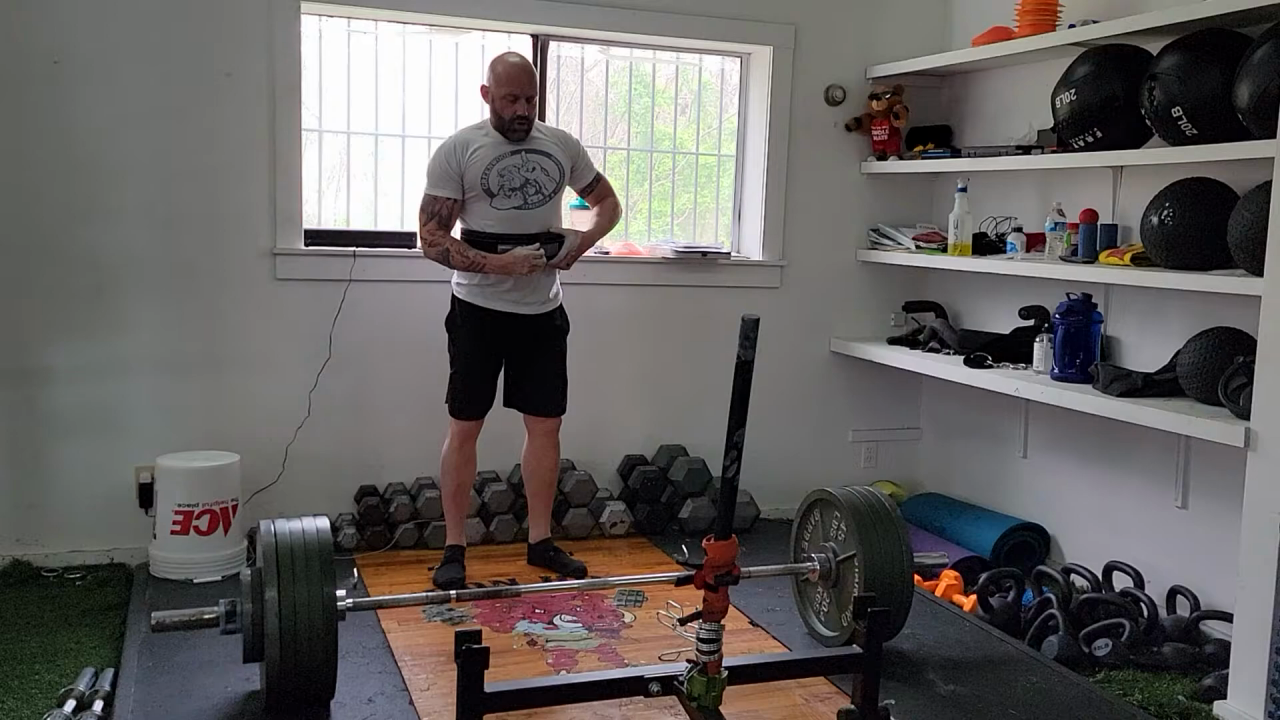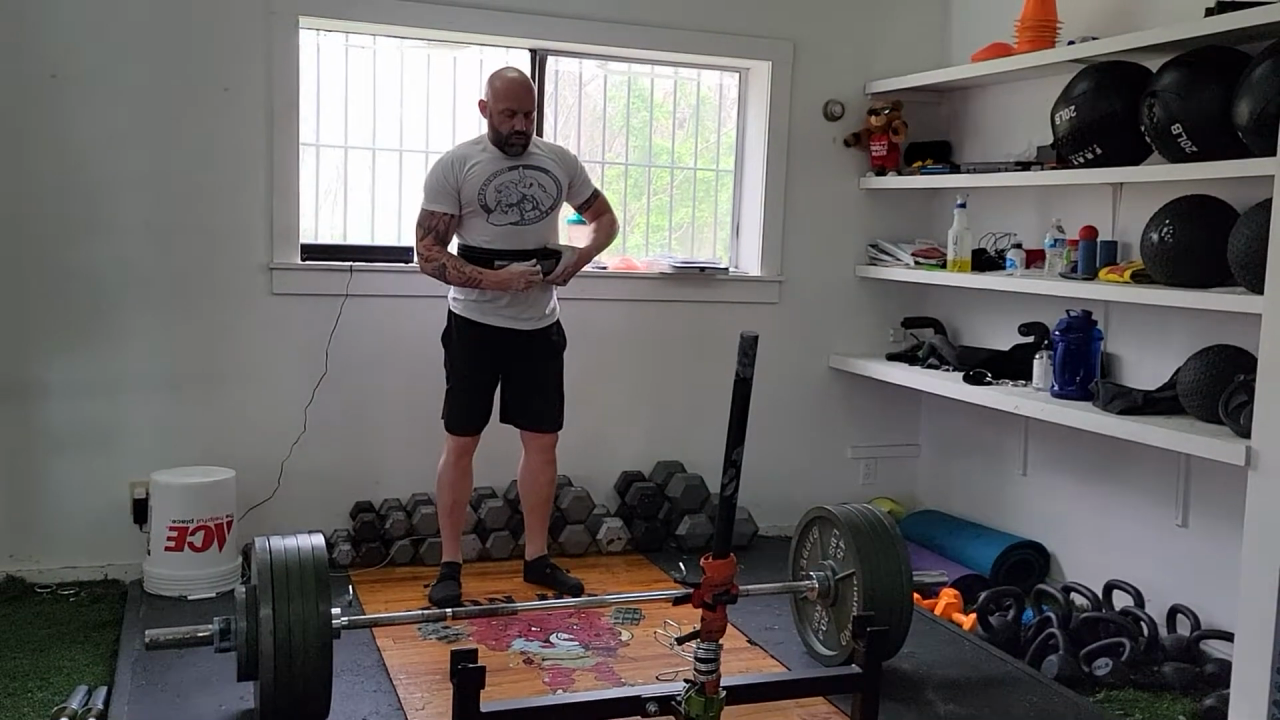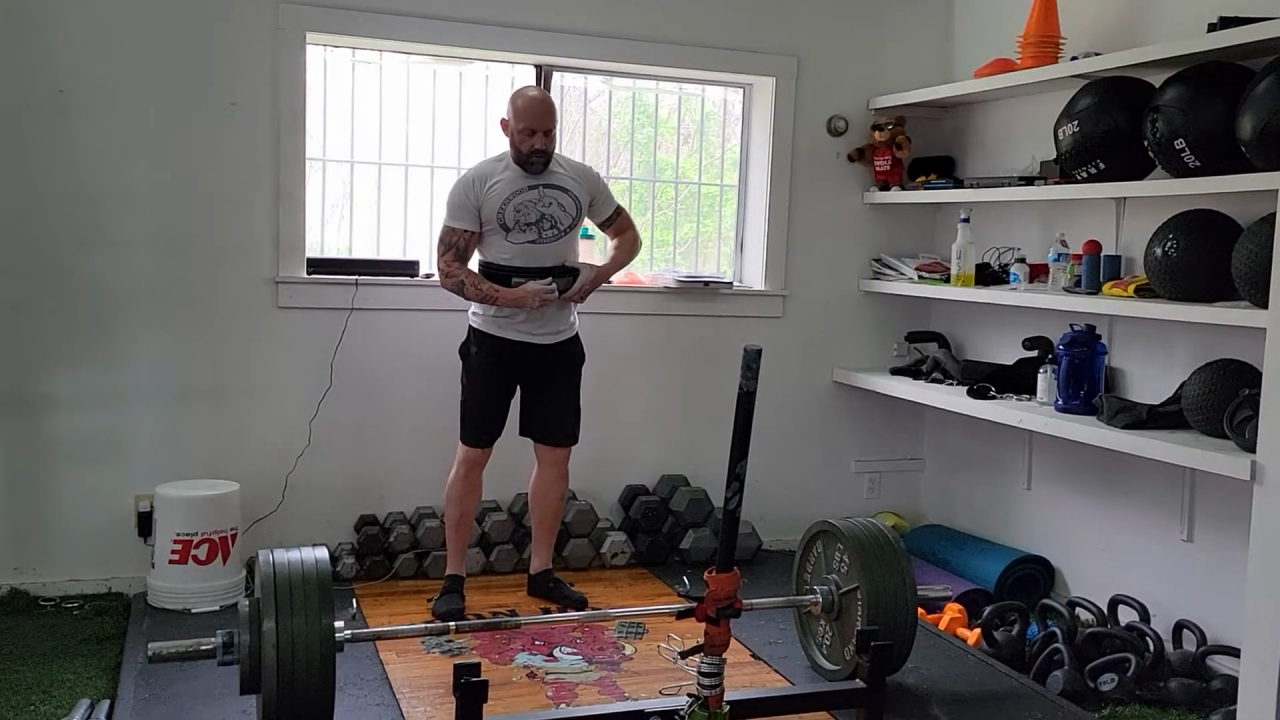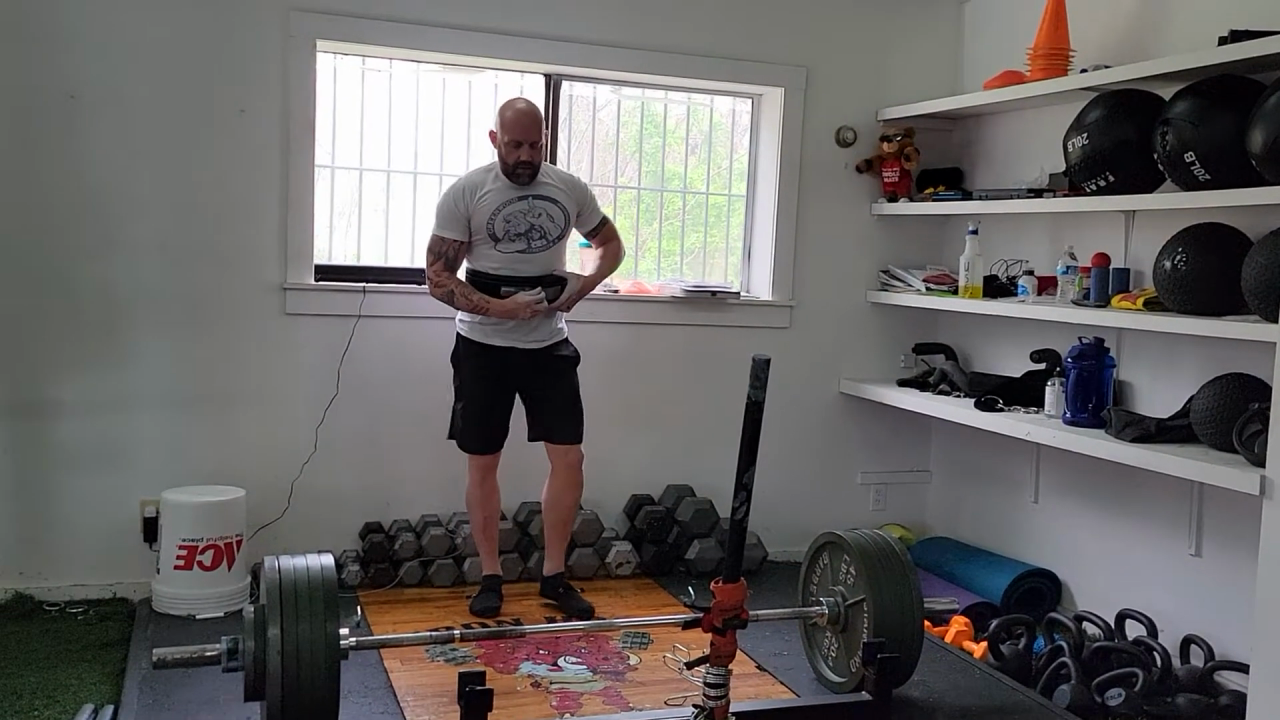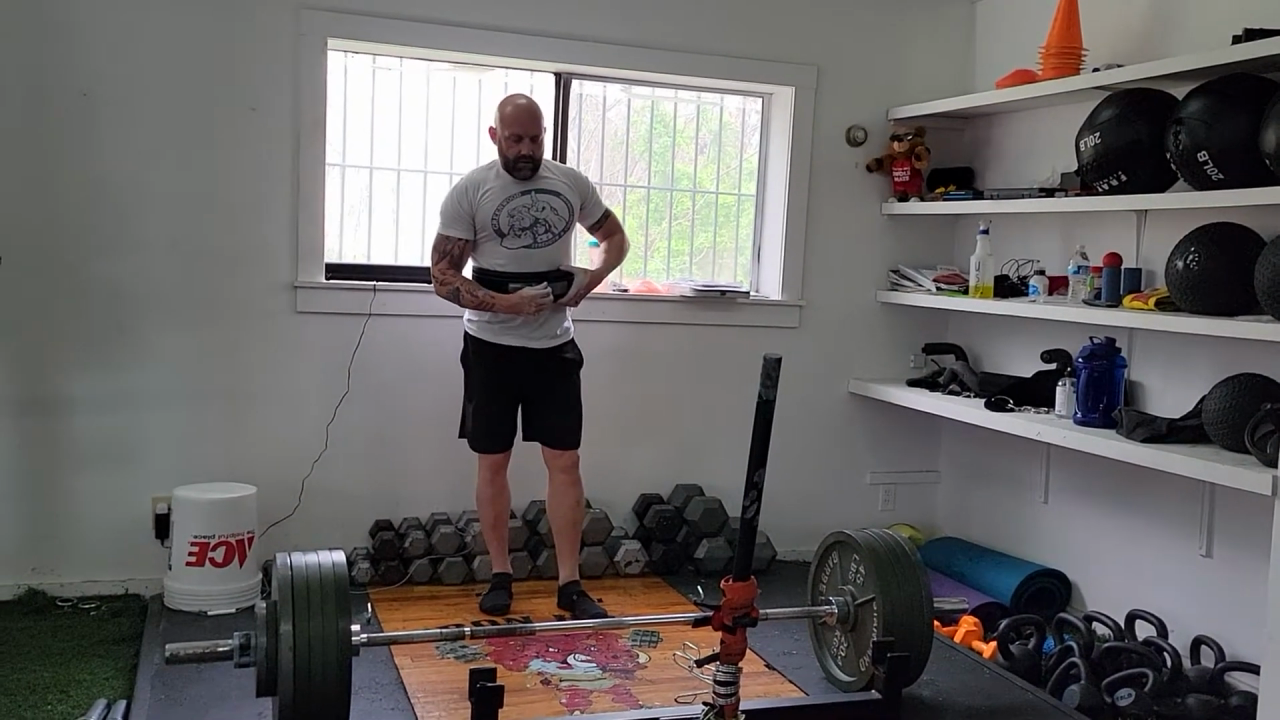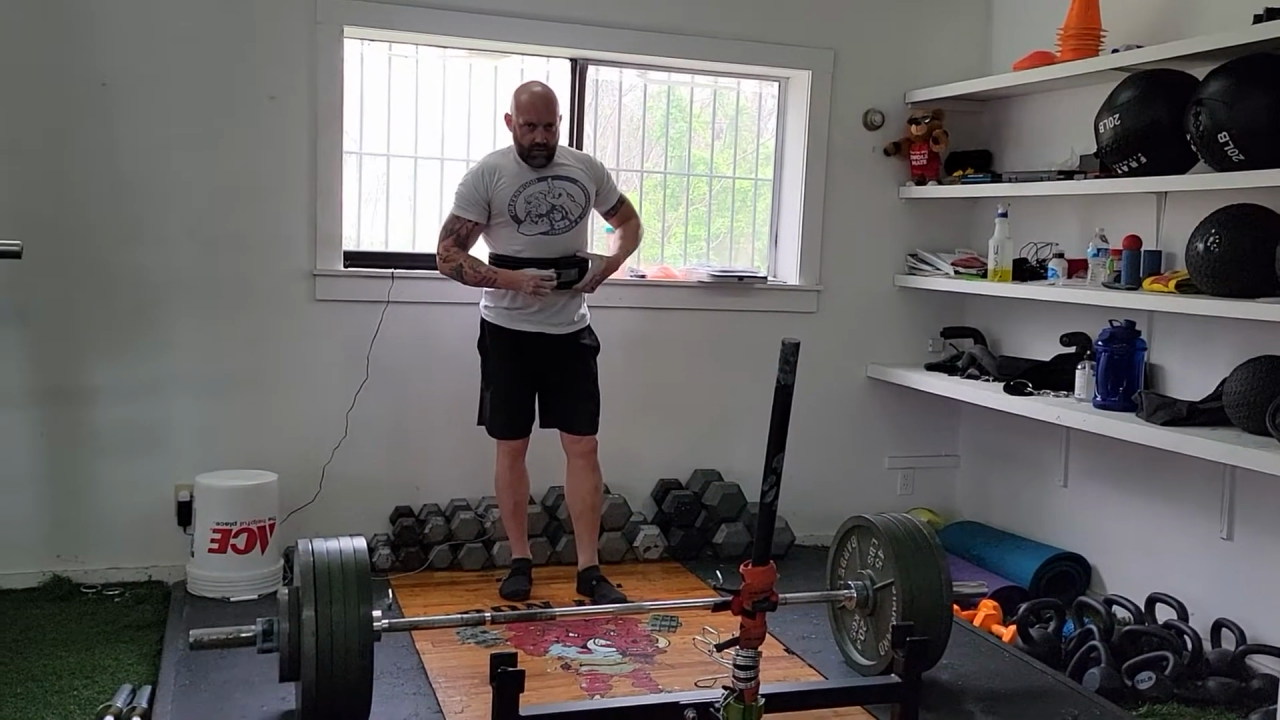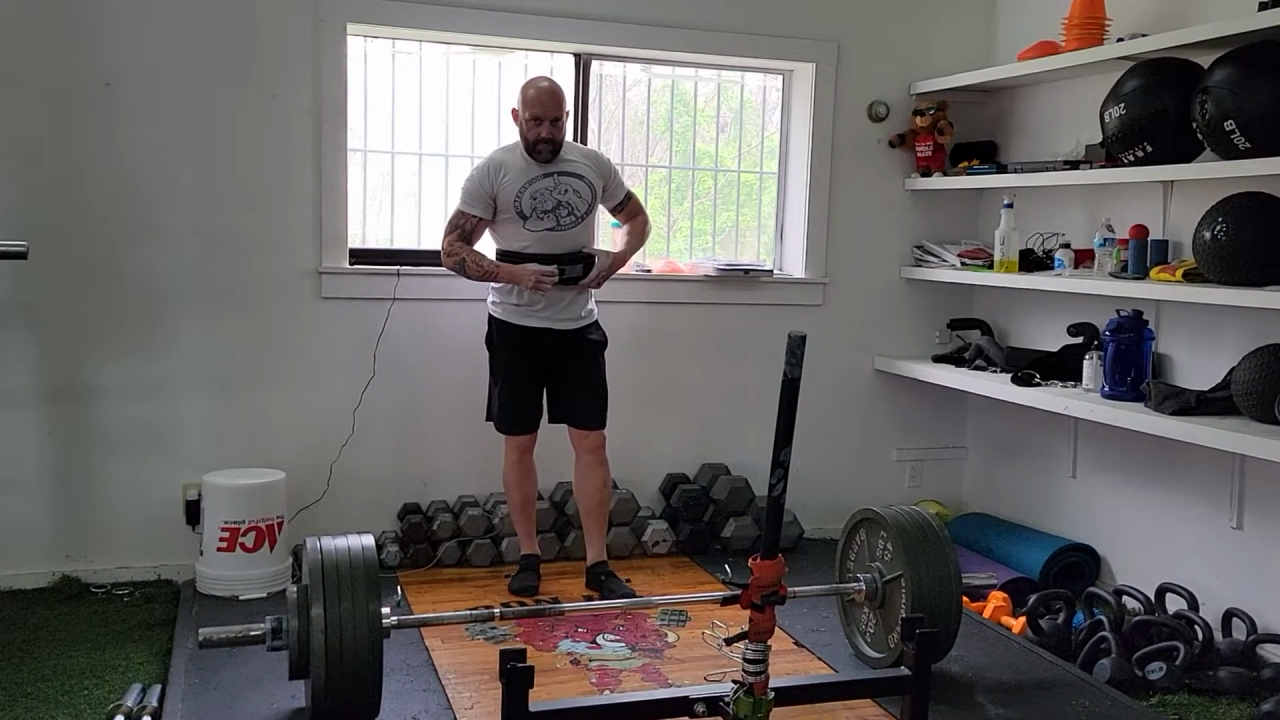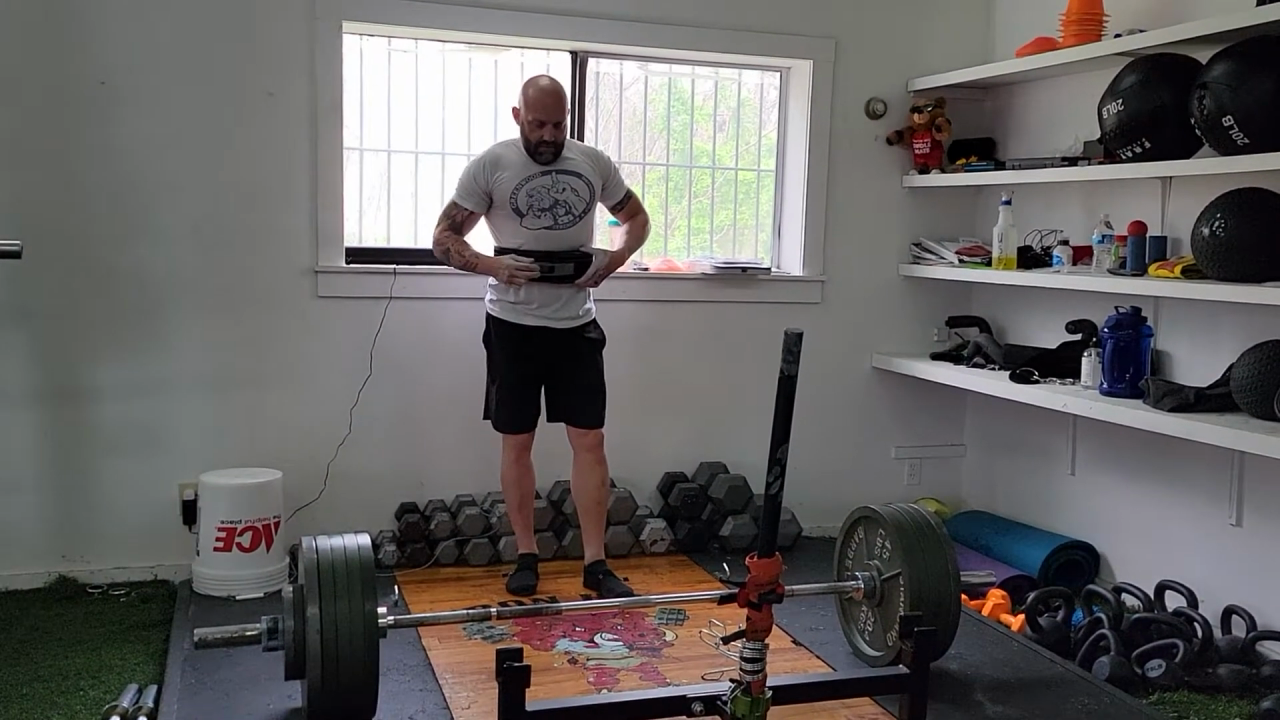
dt=0.7s
person 1, frame 1
left shoulder: (562, 146)
right shoulder: (457, 151)
left elbow: (609, 202)
right elbow: (432, 239)
left wrist: (583, 240)
right wrist: (498, 265)
left hip: (543, 311)
right hip: (479, 309)
left knee: (545, 425)
right knee: (465, 427)
left ankle: (541, 541)
right ankle: (454, 548)
person 1, frame 2
left shoulder: (560, 161)
right shoulder: (455, 165)
left elbow: (606, 217)
right elbow: (429, 253)
left wrist: (581, 256)
right wrist: (494, 280)
left hip: (540, 325)
right hip: (476, 325)
left knee: (542, 441)
right knee: (461, 443)
left ankle: (537, 558)
right ankle: (450, 564)
person 1, frame 3
left shoulder: (583, 179)
right shoulder: (477, 182)
left elbow: (628, 235)
right elbow: (449, 268)
left wrist: (598, 274)
right wrist: (509, 297)
left hip: (557, 340)
right hip: (493, 337)
left knee: (554, 455)
right knee: (472, 455)
left ankle: (541, 571)
right ankle: (454, 579)
person 1, frame 4
left shoulder: (570, 189)
right shoulder: (465, 193)
left elbow: (612, 243)
right elbow: (438, 277)
left wrist: (586, 284)
right wrist: (499, 308)
left hip: (548, 344)
right hip: (484, 346)
left knee: (568, 457)
right knee: (483, 462)
left ankle: (554, 575)
right ankle: (490, 577)
person 1, frame 5
left shoulder: (571, 182)
right shoulder: (469, 192)
left elbow: (616, 236)
right elbow: (443, 277)
left wrist: (593, 277)
right wrist: (505, 304)
left hip: (554, 345)
right hip: (492, 346)
left knee: (564, 462)
right knee: (492, 462)
left ankle: (569, 583)
right ankle: (500, 576)
person 1, frame 6
left shoulder: (587, 169)
right shoulder: (486, 176)
left elbow: (629, 221)
right elbow: (448, 256)
left wrist: (609, 263)
right wrist: (512, 280)
left hip: (570, 330)
right hip: (508, 331)
left knee: (583, 448)
right knee: (511, 448)
left ankle: (588, 568)
right ankle: (520, 561)
person 1, frame 7
left shoulder: (594, 165)
right shoulder: (493, 171)
left elbow: (637, 218)
right elbow: (452, 251)
left wrist: (616, 258)
right wrist: (513, 274)
left hip: (578, 325)
right hip: (516, 326)
left knee: (591, 443)
right knee: (519, 444)
left ankle: (598, 564)
right ankle: (529, 557)
person 1, frame 8
left shoulder: (595, 163)
right shoulder: (491, 165)
left elbow: (637, 217)
right elbow: (443, 237)
left wrist: (616, 258)
right wrist: (491, 265)
left hip: (576, 324)
right hip: (513, 325)
left knee: (590, 441)
right knee: (517, 442)
left ankle: (596, 562)
right ankle: (526, 555)
